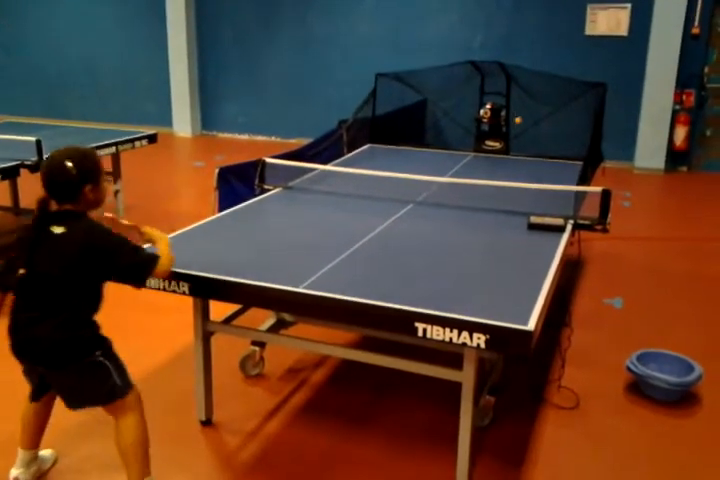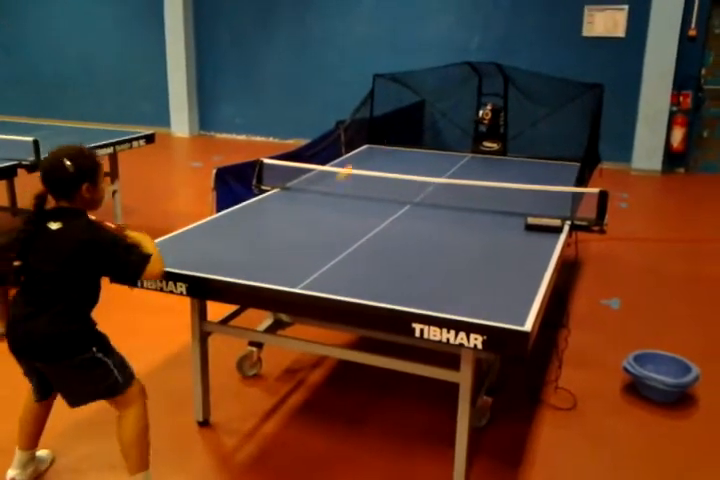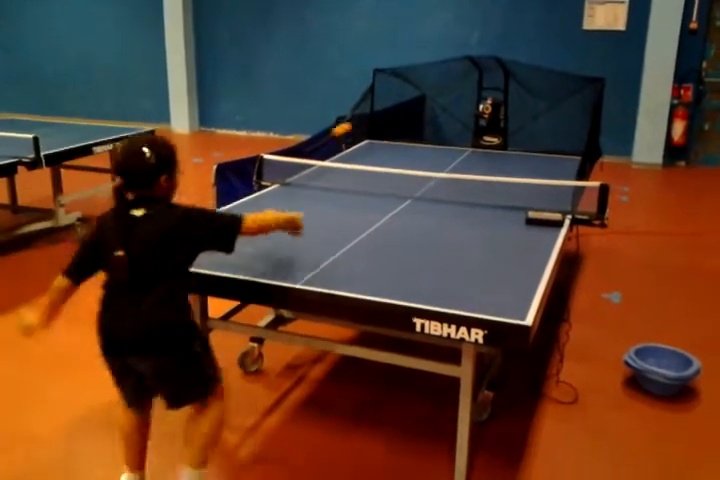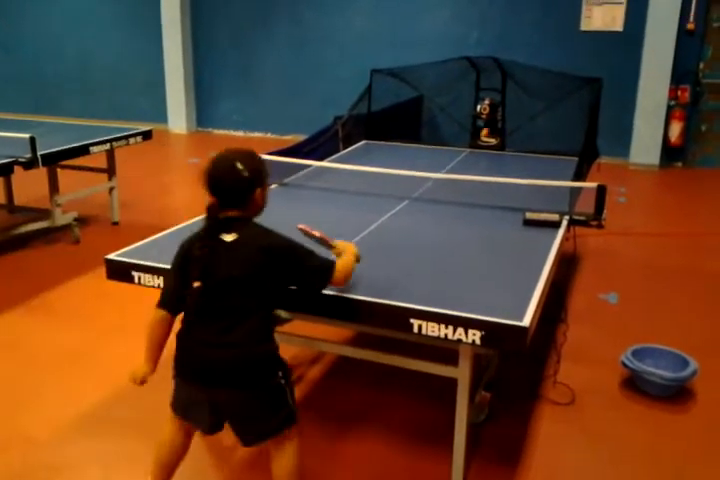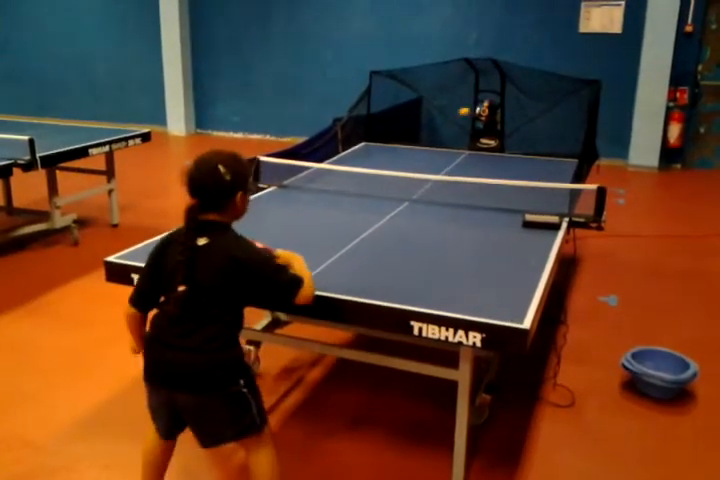
dt=0.4s
person 1, frame 1
left shoulder: (31, 232)
right shoulder: (96, 239)
right elbow: (160, 269)
right wrist: (160, 240)
right hip: (72, 345)
left knee: (43, 392)
right knee: (128, 407)
person 1, frame 2
left shoulder: (31, 228)
right shoulder: (94, 236)
right elbow: (154, 270)
right wrist: (144, 241)
right hip: (67, 339)
left knee: (43, 392)
right knee: (131, 398)
person 1, frame 3
left shoulder: (107, 224)
right shoulder: (183, 219)
left elbow: (69, 280)
right elbow: (248, 225)
left wrist: (43, 314)
right wrist: (287, 219)
left hip: (116, 335)
right hip: (167, 334)
left knee: (136, 405)
right knee: (210, 400)
person 1, frame 4
left shoulder: (193, 246)
right shoulder: (272, 246)
left elbow: (164, 312)
right elbow: (338, 276)
left wrist: (149, 363)
right wrist: (348, 251)
left hip: (194, 363)
right hip: (250, 368)
left knee: (182, 425)
right knee: (283, 438)
person 1, frame 5
left shoulder: (169, 245)
right shoulder: (243, 254)
left elbow: (135, 310)
right elbow: (304, 294)
left wrist: (141, 341)
right wrist: (296, 261)
left hip: (161, 366)
right hip: (214, 372)
left knee: (162, 431)
right knee: (256, 442)
